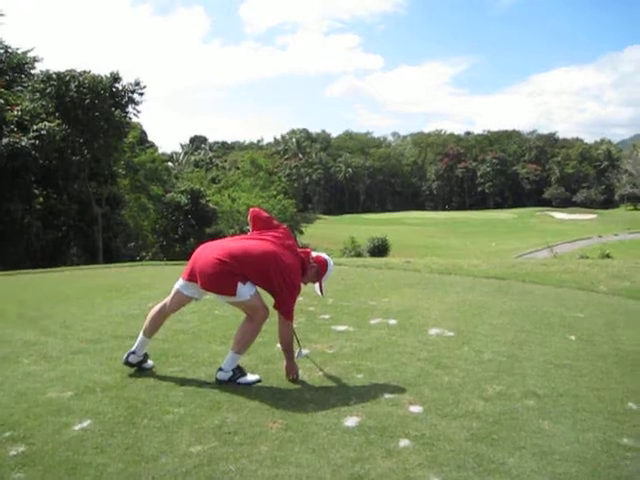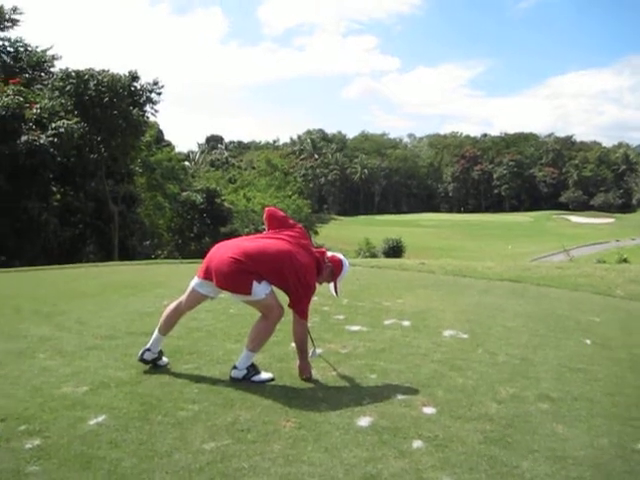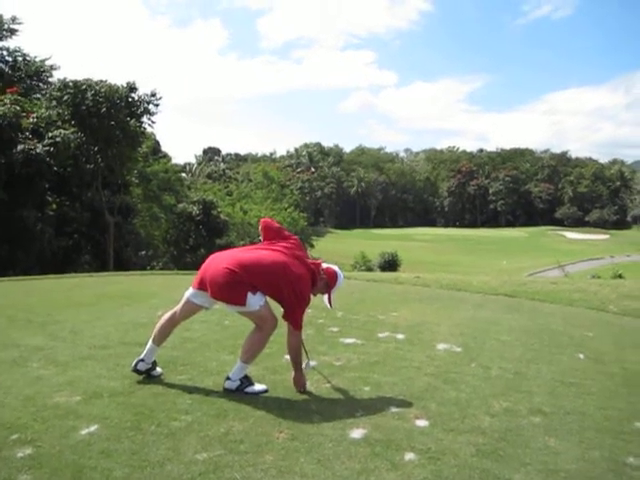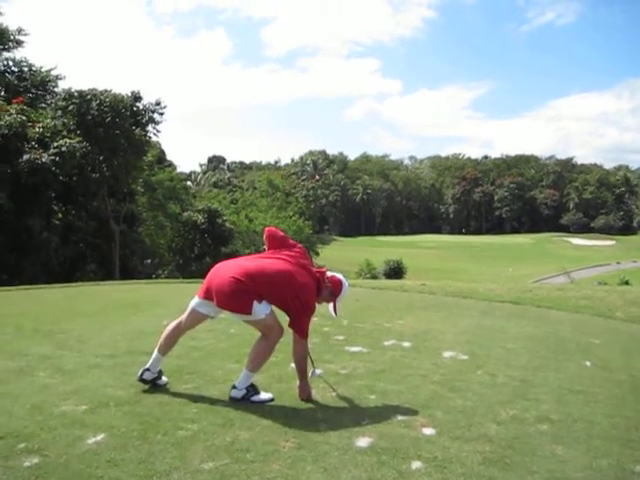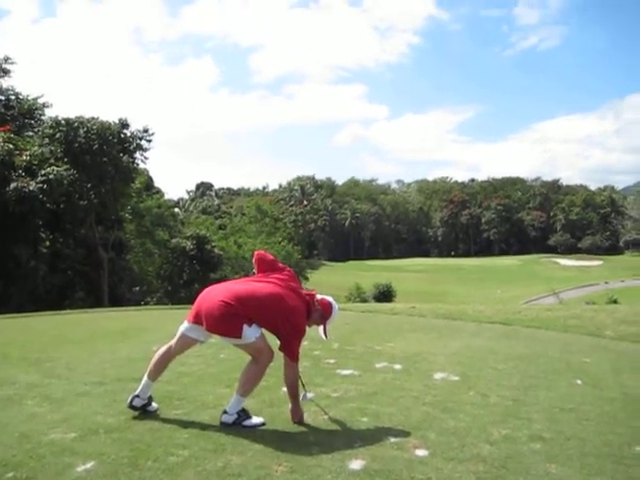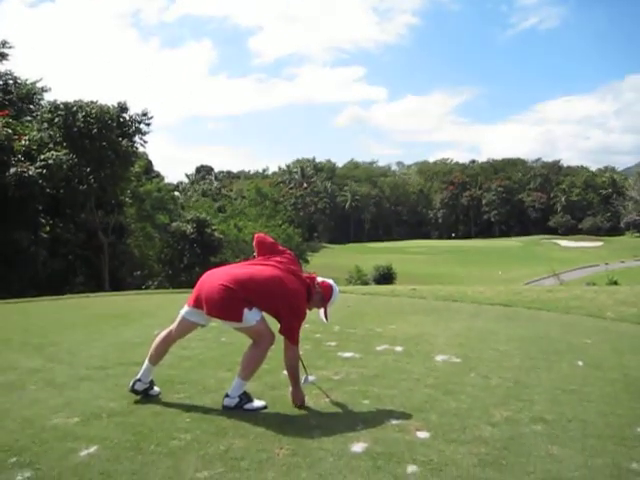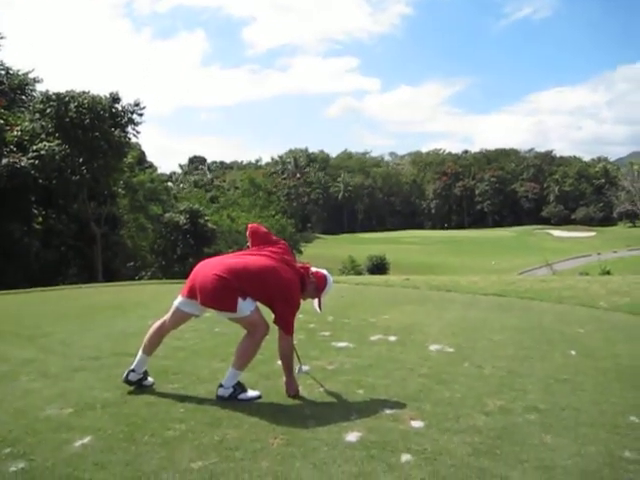
dt=0.7s
person 1, frame 1
left shoulder: (284, 235)
right shoulder: (292, 276)
left elbow: (253, 212)
right elbow: (285, 322)
right wrist: (290, 361)
left hip: (204, 252)
right hip: (220, 268)
left knee: (169, 305)
right knee: (259, 313)
left ankle: (136, 354)
right ankle: (228, 371)
person 1, frame 2
left shoulder: (299, 234)
right shoulder: (307, 276)
left elbow: (269, 212)
right elbow: (300, 320)
right wrist: (303, 361)
left hip: (219, 251)
right hip: (235, 267)
left knee: (184, 303)
right knee: (273, 311)
left ankle: (151, 351)
right ankle: (242, 368)
person 1, frame 3
left shoulder: (294, 245)
right shoulder: (301, 286)
left elbow: (265, 223)
right elbow: (294, 332)
right wrist: (298, 373)
left hip: (213, 263)
right hip: (230, 278)
left knee: (178, 314)
right knee: (267, 323)
left ankle: (144, 361)
right ankle: (235, 379)
person 1, frame 4
left shoulder: (299, 254)
right shoulder: (307, 295)
left elbow: (269, 232)
right elbow: (300, 341)
right wrist: (303, 382)
left hip: (219, 271)
right hip: (236, 286)
left knee: (184, 322)
right knee: (273, 331)
left ankle: (150, 371)
right ankle: (242, 388)
person 1, frame 5
left shoulder: (288, 277)
right shoulder: (297, 318)
left elbow: (259, 256)
right elbow: (291, 365)
right wrist: (295, 405)
left hip: (209, 296)
right hip: (226, 310)
left knee: (174, 348)
right knee: (264, 355)
left ankle: (140, 397)
right ankle: (232, 413)
person 1, frame 6
left shoulder: (288, 260)
right shoulder: (296, 301)
left elbow: (259, 238)
right elbow: (291, 347)
right wrist: (296, 388)
left hip: (209, 279)
right hip: (226, 294)
left knee: (174, 332)
right knee: (264, 338)
left ankle: (142, 381)
right ankle: (234, 397)
person 1, frame 7
left shoulder: (282, 250)
right shoulder: (291, 290)
left elbow: (252, 229)
right elbow: (285, 337)
right wrist: (290, 378)
left hip: (203, 270)
right hip: (220, 284)
left knee: (168, 323)
right knee: (259, 328)
left ankle: (136, 372)
right ankle: (228, 387)
